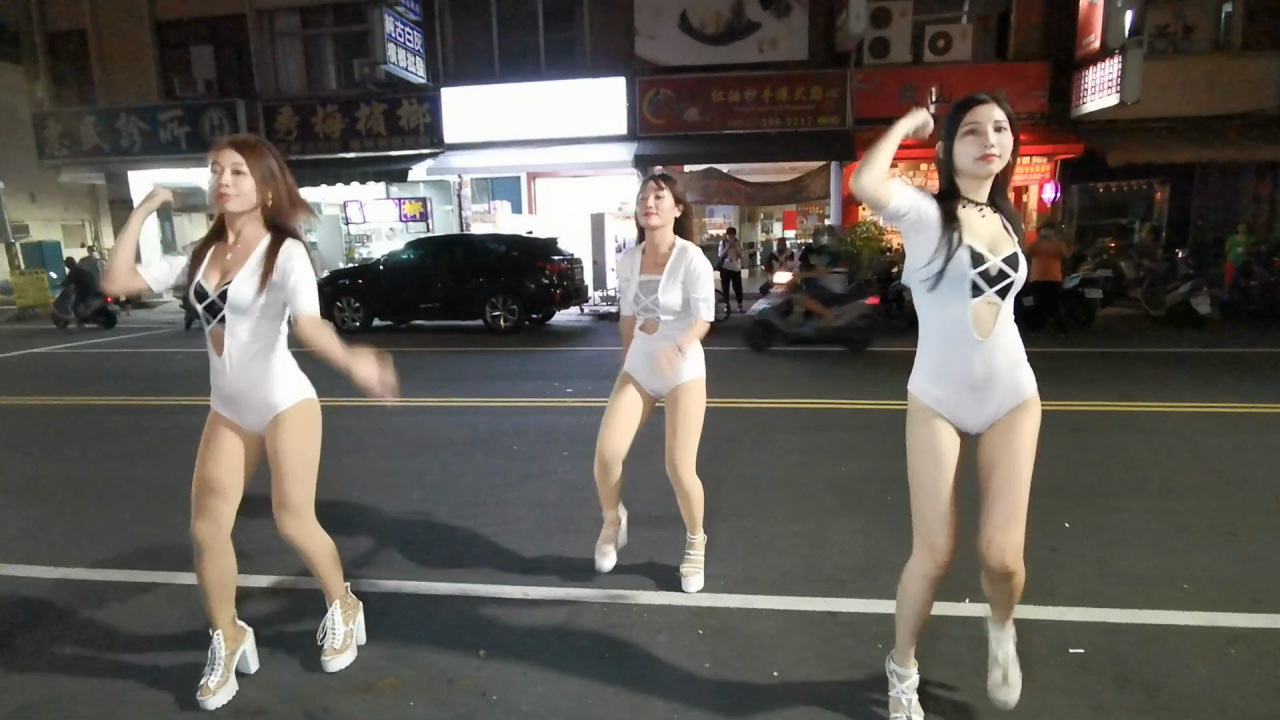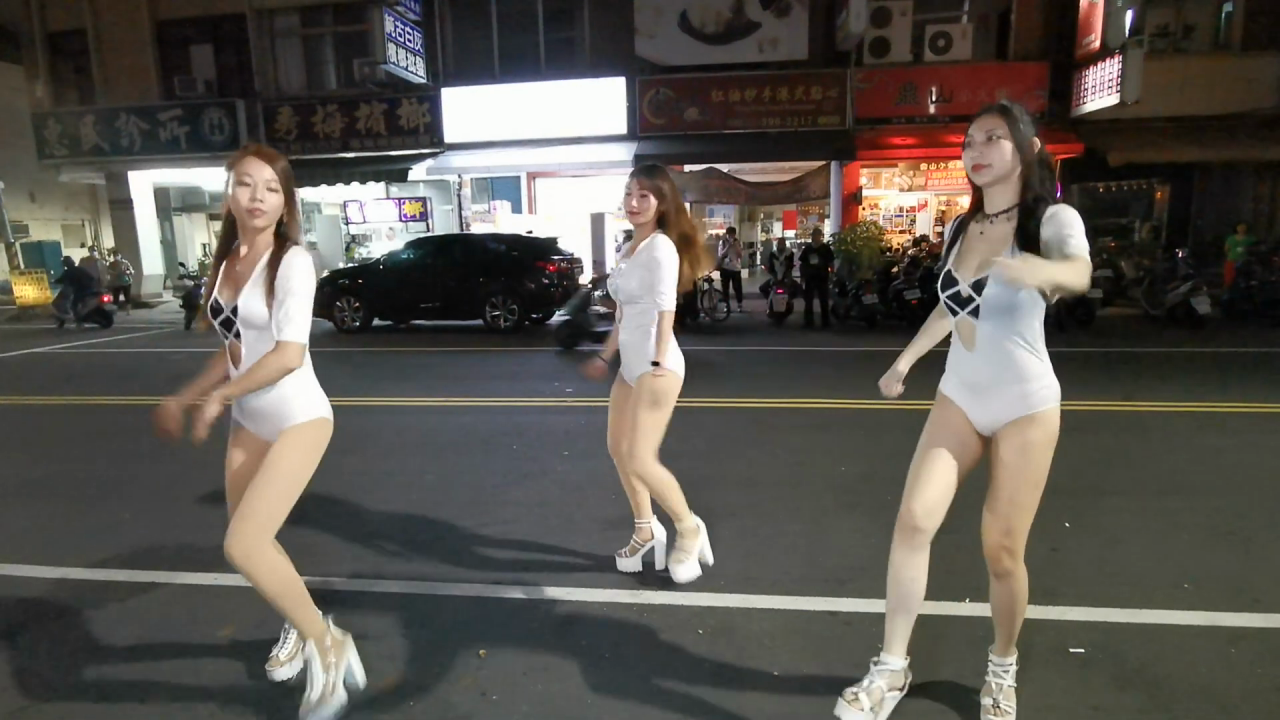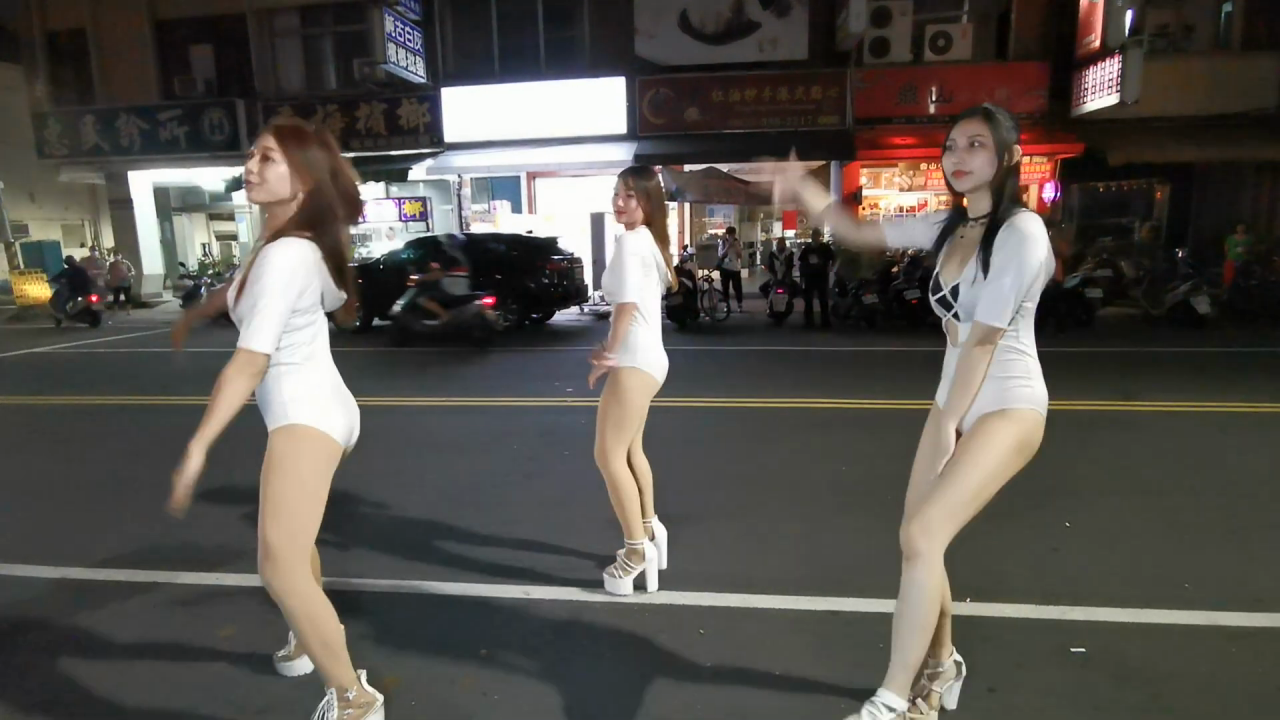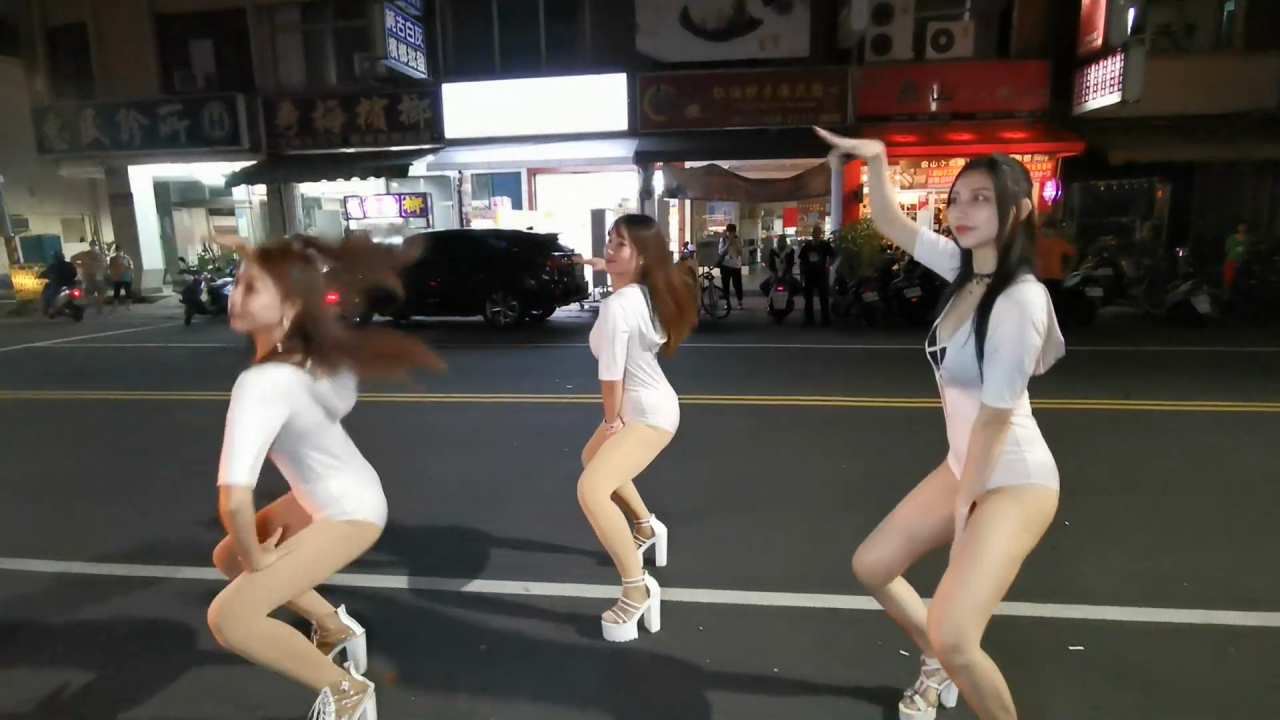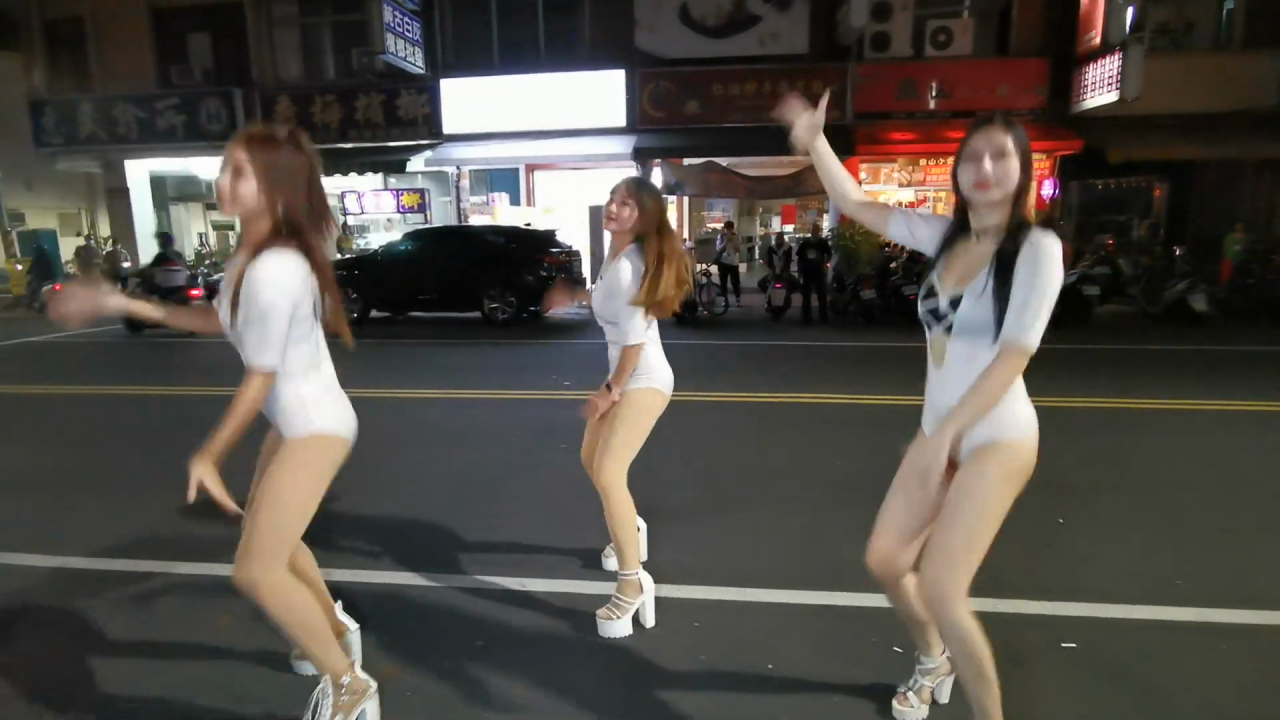
dt=0.5s
person 1, frame 1
left shoulder: (1013, 226)
right shoulder: (928, 211)
right elbow: (865, 183)
right wrist: (905, 125)
left hip: (1010, 400)
right hip: (934, 401)
left knee: (1002, 555)
right knee: (932, 554)
left ankle: (1001, 631)
person 1, frame 2
left shoulder: (1054, 220)
right shoulder: (960, 228)
left elbow: (1077, 272)
left wrist: (1034, 270)
right wrist: (904, 361)
left hip: (1024, 407)
right hip: (958, 400)
left knee: (1001, 551)
right knee: (915, 522)
left ankle: (1001, 667)
right ankle: (890, 668)
person 1, frame 3
left shoulder: (1021, 231)
right shoulder: (950, 226)
left elbow: (985, 337)
right elbow: (860, 231)
left wrist: (949, 427)
right wrist: (808, 194)
left hip: (1009, 408)
right hip: (955, 404)
left knee: (923, 537)
right knee: (916, 541)
right ankle: (940, 662)
person 1, frame 4
left shoulder: (1020, 299)
right shoulder: (964, 266)
left elbow: (998, 415)
right elbow: (890, 223)
left wrist: (963, 500)
right wrist: (873, 156)
left hip: (1014, 484)
right hip: (965, 470)
left knee: (952, 637)
right knee: (872, 566)
right ankle: (938, 668)
person 1, frame 5
left shoulder: (1036, 248)
right shoulder: (942, 235)
left elbow: (1013, 359)
right elbow: (855, 205)
left wrist: (950, 432)
right wrist: (812, 139)
left hip: (997, 436)
right hip: (936, 430)
left knee: (942, 592)
right knee: (885, 561)
right ankle: (933, 663)
person 2, frame 1
left shoulder: (285, 255)
right shoulder: (203, 254)
left elbow: (308, 323)
right elbow: (118, 282)
left wrist: (350, 360)
right wrist: (139, 214)
left hip: (287, 405)
right hip: (227, 411)
left knee: (295, 525)
right knee: (206, 531)
left ankle: (343, 608)
right ankle: (229, 640)
person 2, frame 2
left shoulder: (291, 262)
right shoulder: (225, 265)
left elbow: (288, 354)
left wrist: (218, 396)
right wrist: (186, 398)
left hip: (300, 420)
right hip: (249, 424)
left knee: (243, 546)
right knee: (251, 543)
left ankle: (326, 644)
right ankle: (301, 627)
person 2, frame 3
left shoulder: (284, 255)
right shoulder: (296, 240)
left elbow: (251, 359)
left wrist: (196, 449)
right wrist: (209, 304)
left hip: (306, 419)
right hip: (315, 411)
left knee: (283, 572)
right knee: (286, 543)
right ankle: (316, 635)
person 2, frame 4
left shoulder: (263, 383)
right shoulder: (309, 348)
left elbow: (234, 497)
left wrist: (252, 556)
left hip: (351, 514)
right hip: (329, 498)
left knee: (228, 618)
right knee: (229, 559)
right ankle: (336, 630)
person 2, frame 5
left shoulder: (274, 270)
right shoulder: (253, 257)
left elbow: (261, 377)
right elbow: (214, 322)
left wrist: (208, 455)
right wrist: (120, 303)
left hip: (316, 425)
right hip: (295, 420)
left knee: (254, 569)
right knee: (264, 534)
right ankle: (333, 625)
person 3, frame 1
left shoulder: (692, 257)
right shoulder: (630, 257)
left elbow: (702, 322)
left wrist: (678, 350)
right wrist: (622, 361)
left hip: (684, 371)
right hip: (637, 368)
left knee: (679, 468)
right knee: (607, 454)
left ankle: (695, 545)
right ankle: (611, 518)
person 3, frame 2
left shoulder: (661, 247)
right shoulder: (631, 248)
left elbow: (666, 310)
left wrist: (658, 366)
right wrist: (606, 354)
left hip: (657, 365)
right hip: (630, 363)
left knee: (640, 461)
right knee: (619, 449)
left ankle: (688, 528)
right ankle: (646, 531)
person 3, frame 3
left shoulder: (631, 241)
right shoulder: (650, 242)
left elbow: (629, 303)
left wrist: (605, 354)
right wrist: (613, 351)
left hip: (633, 362)
right hip: (648, 359)
left knee: (607, 456)
right knee: (628, 451)
left ankle: (637, 549)
right ankle: (648, 530)
person 3, frame 4
left shoulder: (615, 308)
right shoulder: (645, 293)
left elbow: (611, 375)
left wrist: (613, 419)
left hip: (648, 416)
right hip: (644, 407)
left knee: (590, 491)
right knee: (592, 460)
left ankle: (637, 590)
right ankle: (646, 529)
person 3, frame 5
left shoulder: (626, 267)
right shoulder: (622, 255)
left elbow: (633, 342)
left wrist: (608, 391)
right wrist: (576, 295)
left hip: (647, 381)
right hip: (624, 378)
left knee: (611, 472)
right knee: (592, 457)
left ankle: (633, 584)
right ankle: (630, 527)
